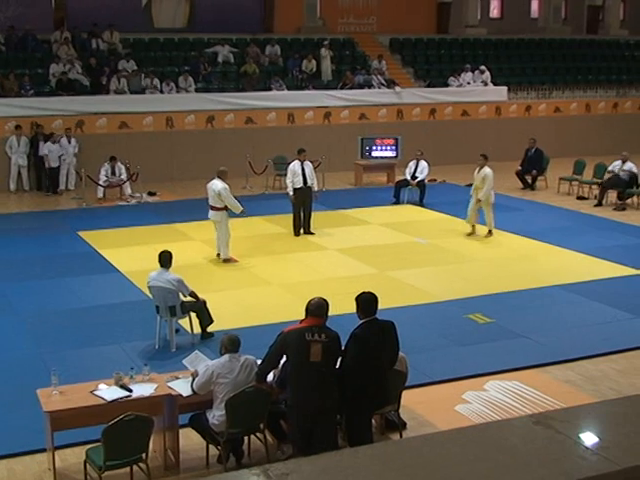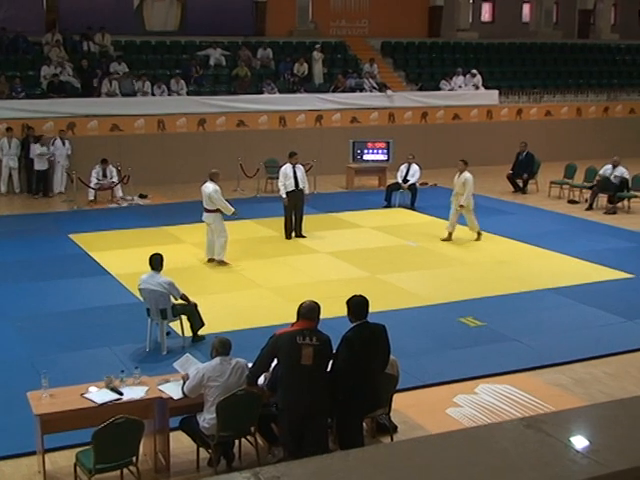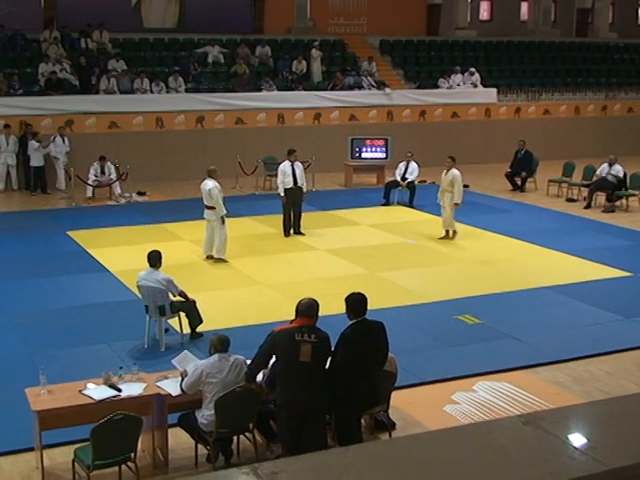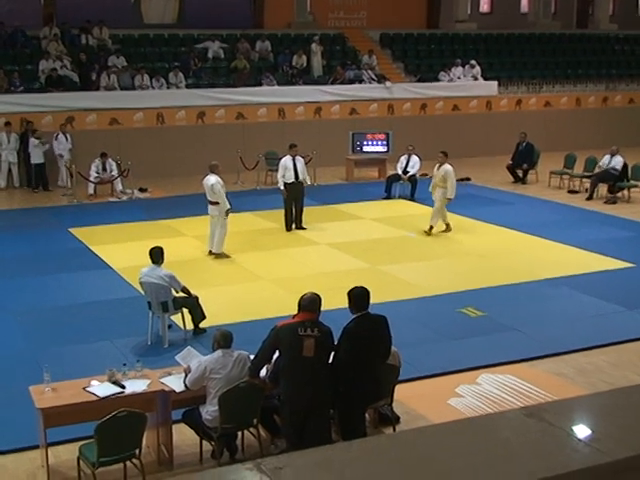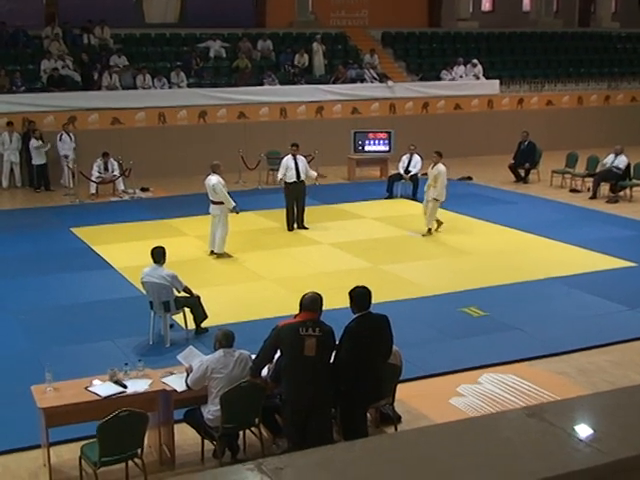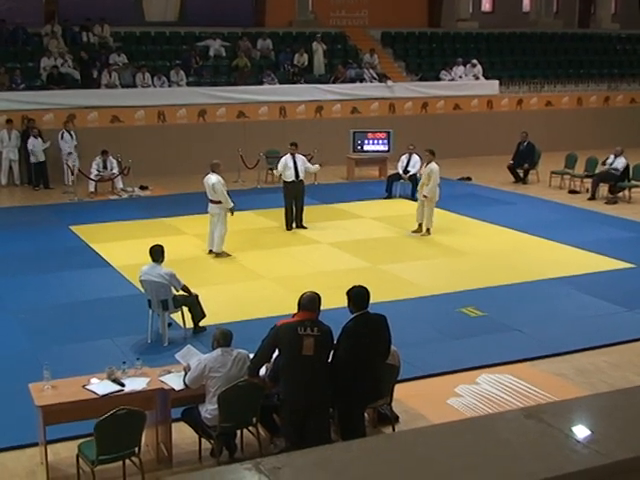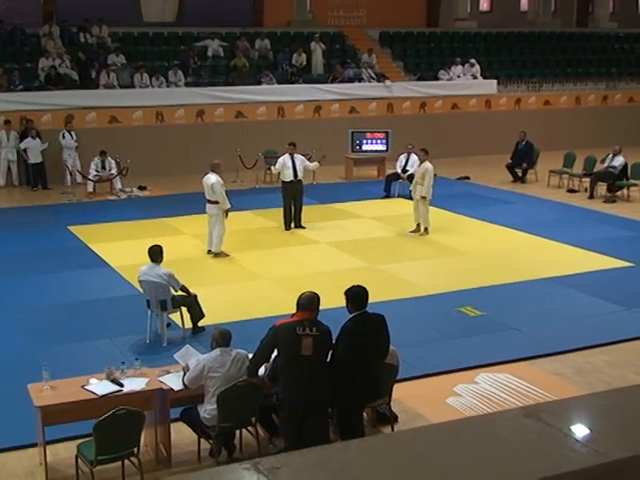
dt=0.2s
person 1, frame 1
left shoulder: (290, 334)
right shoulder: (333, 337)
left elbow: (271, 358)
right elbow: (335, 364)
left wrist: (260, 379)
left hip: (299, 397)
right hip: (326, 397)
left knee: (300, 442)
right knee: (326, 443)
person 1, frame 2
left shoulder: (281, 337)
right shoulder: (324, 340)
left elbow: (262, 362)
right elbow: (326, 367)
left wrist: (251, 382)
left hip: (290, 400)
right hip: (317, 401)
left knee: (291, 446)
right knee: (316, 449)
person 1, frame 3
left shoulder: (280, 334)
right shoulder: (323, 337)
left elbow: (260, 359)
right elbow: (324, 364)
left wrist: (249, 379)
left hip: (288, 397)
right hip: (315, 397)
left knee: (289, 443)
right knee: (315, 445)
person 1, frame 4
left shoulder: (283, 329)
right shoulder: (326, 332)
left elbow: (264, 353)
right elbow: (328, 359)
left wrist: (253, 374)
left hip: (292, 392)
right hip: (319, 392)
left knee: (293, 437)
right knee: (319, 440)
person 1, frame 5
left shoulder: (284, 328)
right shoulder: (327, 331)
left elbow: (265, 353)
right elbow: (329, 359)
left wrist: (255, 374)
left hip: (294, 391)
right hip: (321, 392)
left knee: (295, 437)
right knee: (321, 439)
person 1, frame 6
left shoulder: (282, 328)
right shoulder: (325, 331)
left elbow: (263, 353)
right elbow: (327, 359)
left wrist: (252, 373)
left hip: (292, 391)
right hip: (319, 392)
left knee: (293, 436)
right knee: (318, 439)
person 1, frame 7
left shoulder: (281, 327)
right shoulder: (324, 331)
left elbow: (262, 353)
right elbow: (326, 359)
left wrist: (251, 373)
left hip: (290, 391)
right hip: (317, 391)
left knee: (292, 437)
right knee: (317, 439)
person 2, frame 1
left shoulder: (359, 335)
right shoulder: (389, 327)
left elbow: (350, 368)
right elbow: (393, 356)
left wrist: (345, 392)
left hip: (361, 394)
right hip: (383, 390)
left knee: (358, 436)
person 2, frame 2
left shoulder: (350, 338)
right shoulder: (380, 330)
left elbow: (341, 372)
right elbow: (384, 359)
left hip: (353, 397)
right hip: (374, 393)
left knee: (349, 441)
person 2, frame 3
left shoulder: (348, 335)
right shoulder: (379, 327)
left elbow: (339, 369)
right elbow: (383, 356)
left wrist: (335, 392)
left hip: (351, 394)
right hip: (373, 389)
left knee: (347, 436)
person 2, frame 4
left shoulder: (351, 330)
right shoulder: (381, 321)
left elbow: (343, 363)
right elbow: (386, 350)
left hip: (354, 388)
right hip: (376, 384)
left knee: (351, 431)
right knee: (357, 424)
person 2, frame 5
left shoulder: (353, 329)
right shoulder: (383, 320)
left elbow: (344, 362)
right elbow: (387, 350)
left hip: (356, 388)
right hip: (378, 383)
left knee: (353, 431)
person 2, frame 6
left shoulder: (351, 328)
right shoulder: (381, 320)
left elbow: (342, 362)
right elbow: (385, 350)
left hip: (354, 388)
right hip: (376, 383)
left knee: (351, 431)
person 2, frame 7
left shoulder: (349, 328)
right shoulder: (379, 320)
left elbow: (340, 362)
right elbow: (384, 349)
left hip: (352, 388)
right hip: (375, 383)
left knee: (350, 429)
person 3, frame 1
left shoulder: (213, 366)
right shoulder: (252, 362)
left elbow: (197, 389)
left wrist: (195, 376)
left hip: (223, 422)
left knee: (194, 419)
left ankle: (225, 443)
right ankle: (236, 445)
person 3, frame 2
left shoulder: (204, 369)
right shoulder: (243, 365)
left elbow: (188, 392)
left wrist: (186, 379)
left hip: (213, 426)
left knee: (185, 422)
left ankle: (216, 447)
right ankle: (226, 448)
person 3, frame 3
left shoulder: (202, 366)
right shoulder: (241, 362)
left elbow: (186, 389)
left wrist: (184, 376)
left hip: (212, 422)
left knee: (183, 419)
left ankle: (213, 443)
right ankle: (225, 445)
person 3, frame 4
left shoulder: (206, 362)
right shoulder: (244, 357)
left elbow: (190, 385)
left wrist: (188, 372)
left hip: (216, 418)
left knee: (187, 415)
left ankle: (219, 439)
right ankle: (229, 440)
person 3, frame 5
left shoulder: (208, 361)
right shoulder: (246, 357)
left elbow: (192, 385)
left wrist: (189, 372)
left hip: (217, 418)
left knee: (189, 414)
left ankle: (220, 439)
right ankle: (231, 440)
person 3, frame 6
left shoulder: (206, 360)
right shoulder: (244, 356)
left elbow: (190, 384)
left wrist: (188, 371)
left hip: (215, 417)
left knee: (186, 413)
left ankle: (217, 437)
right ankle: (229, 439)
person 3, frame 7
left shoulder: (204, 360)
right shoulder: (243, 356)
left elbow: (188, 384)
left wrist: (187, 371)
left hip: (214, 417)
left knee: (185, 413)
left ankle: (216, 438)
right ankle: (227, 439)
